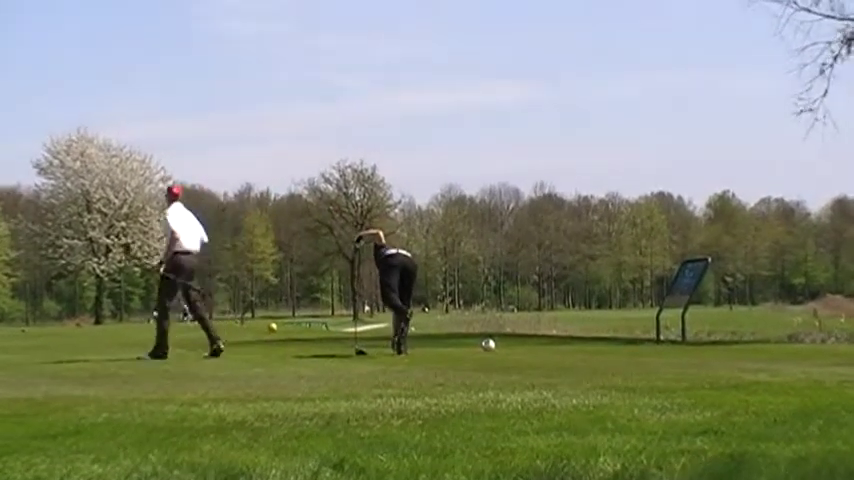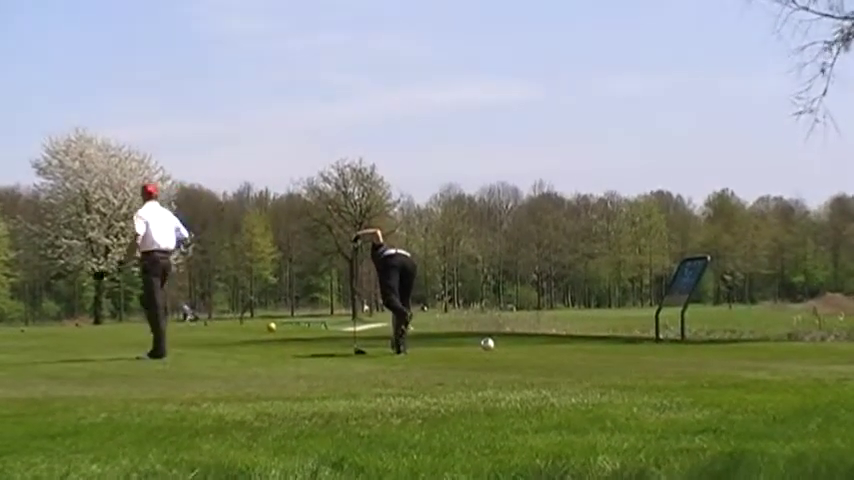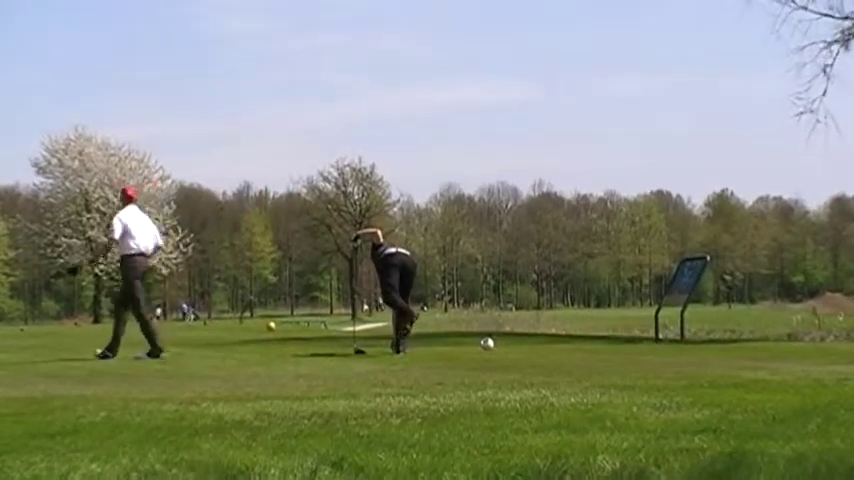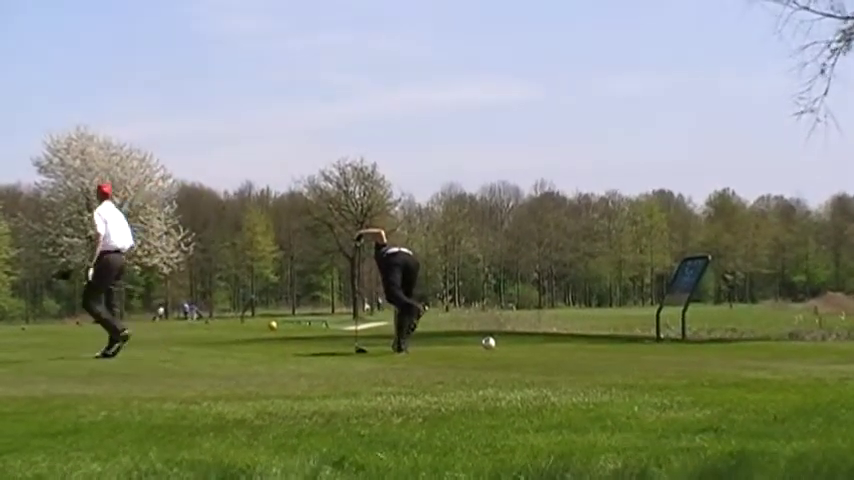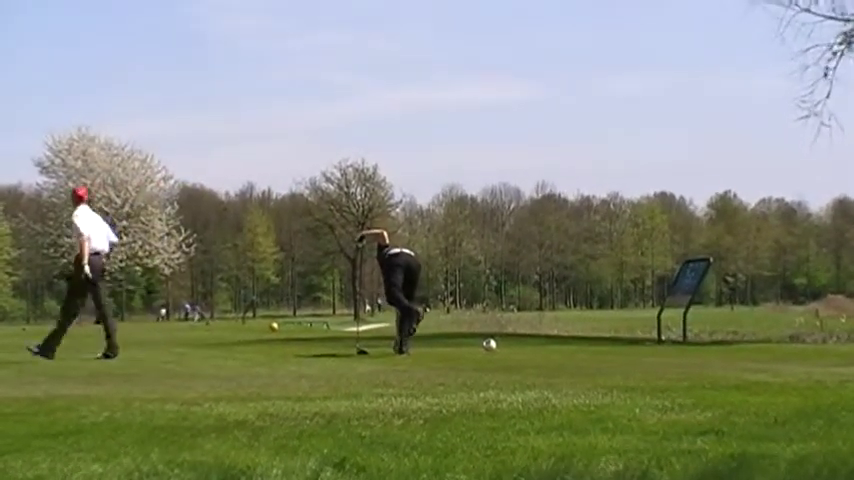
dt=0.3s
person 1, frame 1
left shoulder: (171, 212)
right shoulder: (189, 214)
left elbow: (175, 235)
right elbow: (203, 239)
left wrist: (164, 260)
left hip: (176, 260)
right hip: (191, 260)
left knee: (164, 305)
right knee: (194, 303)
left ankle: (160, 350)
right ankle: (214, 340)
person 1, frame 2
left shoulder: (142, 213)
right shoulder: (167, 213)
left elbow: (137, 238)
right elbow: (185, 236)
left hip: (151, 258)
right hip: (166, 259)
left knee: (154, 304)
right knee: (151, 302)
left ankle: (159, 349)
right ankle: (159, 346)
person 1, frame 3
left shoulder: (121, 216)
right shoulder: (144, 218)
left elbow: (112, 240)
right elbow: (158, 244)
left hip: (129, 262)
right hip: (143, 262)
left knee: (137, 307)
right knee: (121, 305)
left ankle: (155, 348)
right ankle: (112, 349)
person 1, frame 4
left shoulder: (100, 211)
right shoulder: (120, 214)
left elbow: (99, 237)
right elbow: (130, 242)
left wrist: (92, 263)
left hip: (106, 258)
right hip: (120, 259)
left knee: (90, 302)
right knee: (109, 304)
left ankle: (119, 331)
right ankle: (112, 346)
person 1, frame 5
left shoulder: (78, 214)
right shoulder: (96, 216)
left elbow: (83, 237)
right elbow: (113, 240)
left wrist: (84, 264)
left hip: (86, 262)
right hip: (99, 262)
left knee: (70, 307)
right knee: (101, 307)
left ankle: (48, 347)
right ankle: (112, 348)
person 2, frame 1
left shoulder: (381, 251)
left elbow: (379, 233)
left wrist: (361, 236)
left hip: (392, 261)
right hip: (410, 262)
left knee: (388, 295)
right knee: (404, 303)
left ankle: (404, 312)
right ankle: (402, 345)
person 2, frame 2
left shoulder: (379, 250)
left elbow: (377, 232)
left wrist: (359, 235)
left hip: (391, 261)
right hip: (409, 262)
left knee: (389, 296)
right knee: (404, 302)
left ankle: (404, 314)
right ankle: (400, 344)
person 2, frame 3
left shoulder: (378, 250)
left elbow: (377, 232)
left wrist: (359, 235)
left hip: (391, 260)
right hip: (409, 261)
left knee: (389, 295)
right knee: (402, 300)
left ankle: (409, 313)
right ankle: (400, 343)
person 2, frame 4
left shoulder: (382, 250)
left elbow: (380, 233)
left wrist: (362, 234)
left hip: (393, 259)
right hip: (412, 261)
left knee: (392, 293)
right knee: (404, 301)
left ankle: (414, 308)
right ankle: (402, 342)
person 2, frame 5
left shoulder: (384, 251)
left elbow: (382, 233)
left wrist: (364, 235)
left hip: (396, 261)
right hip: (414, 262)
left knee: (393, 295)
right knee: (407, 302)
left ankle: (414, 313)
right ankle: (403, 344)
